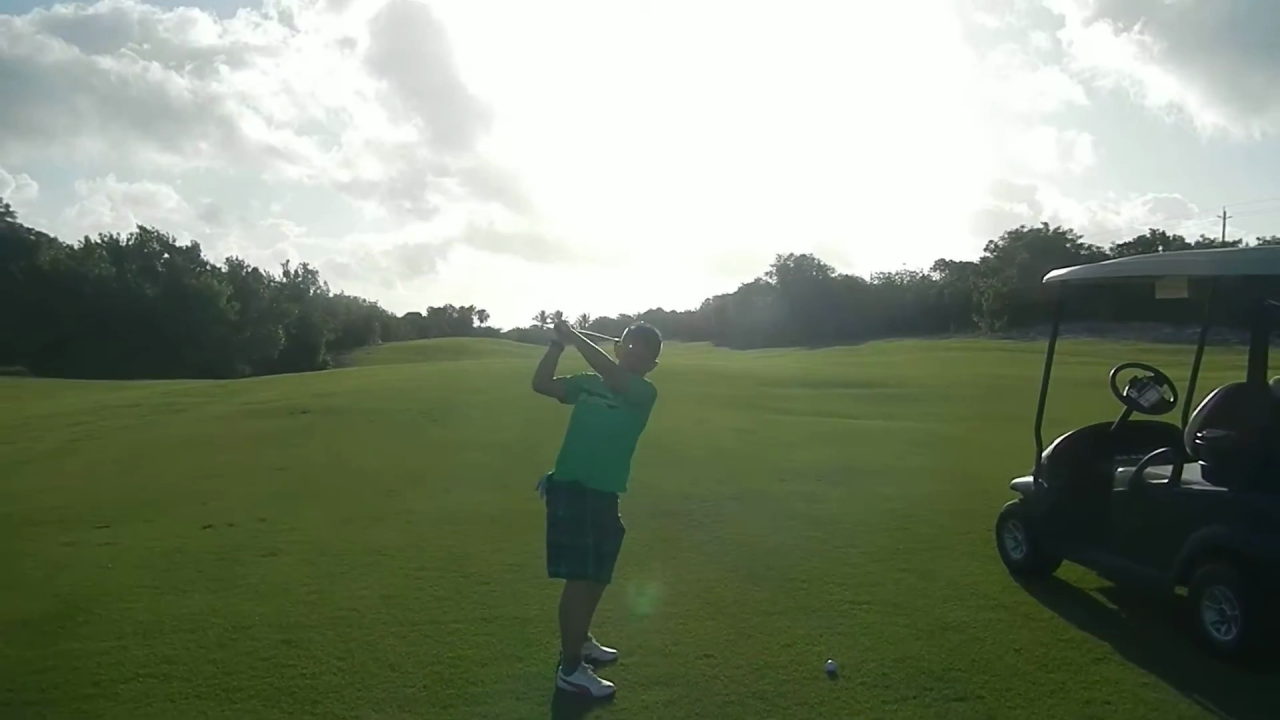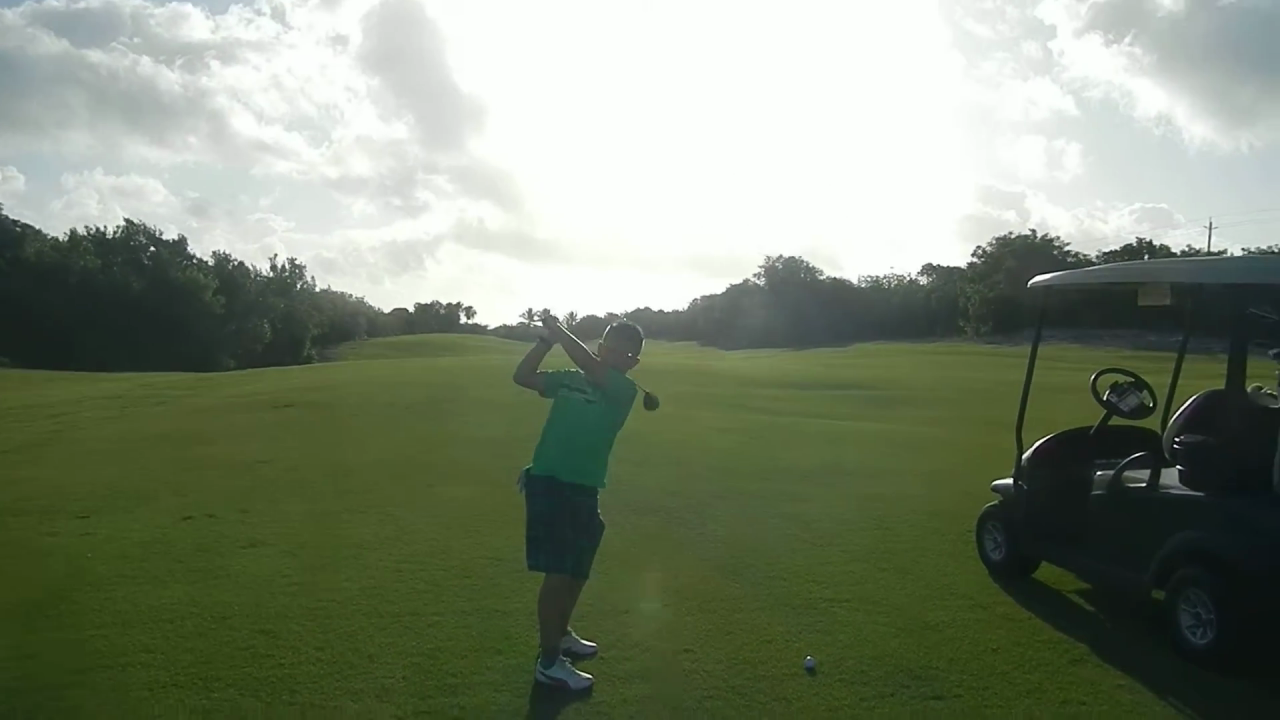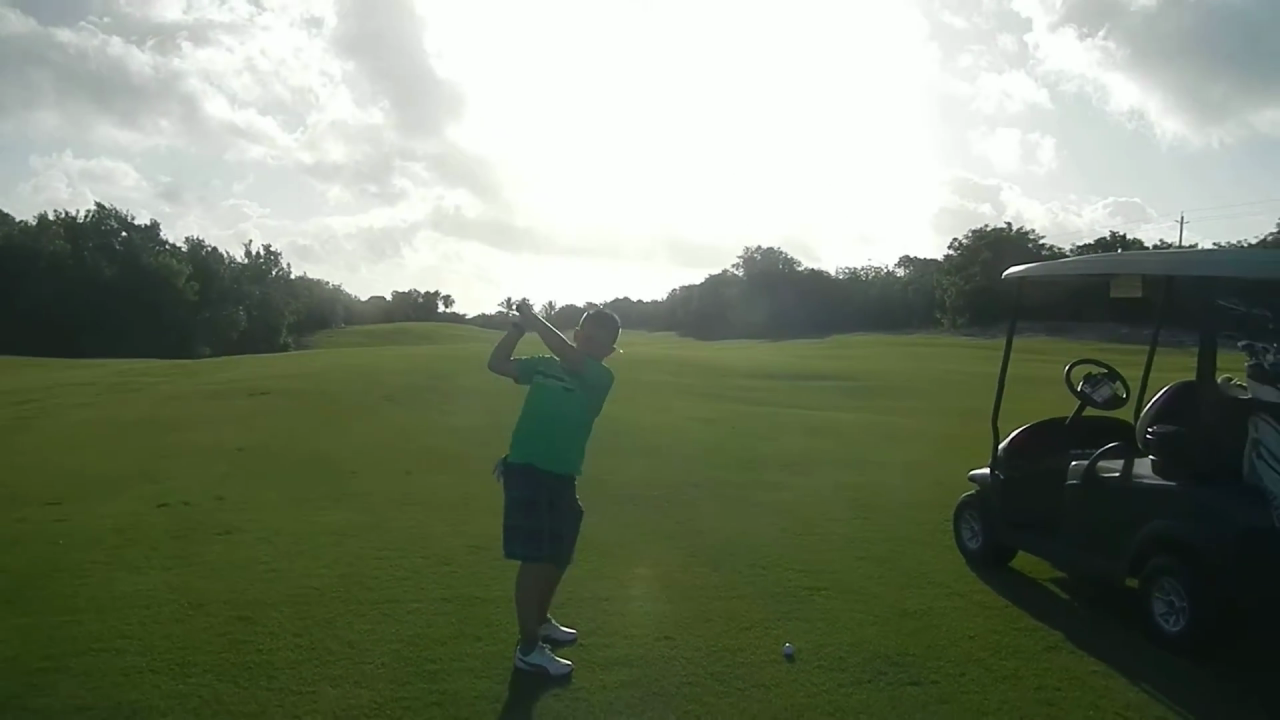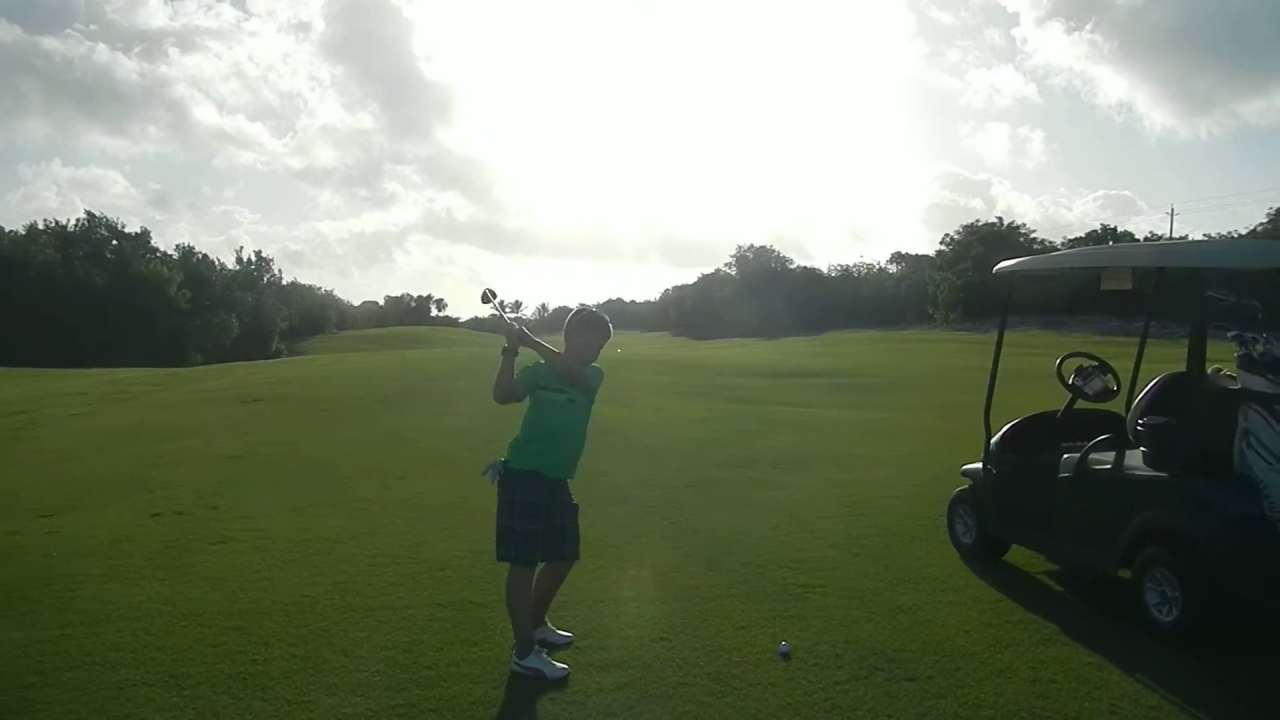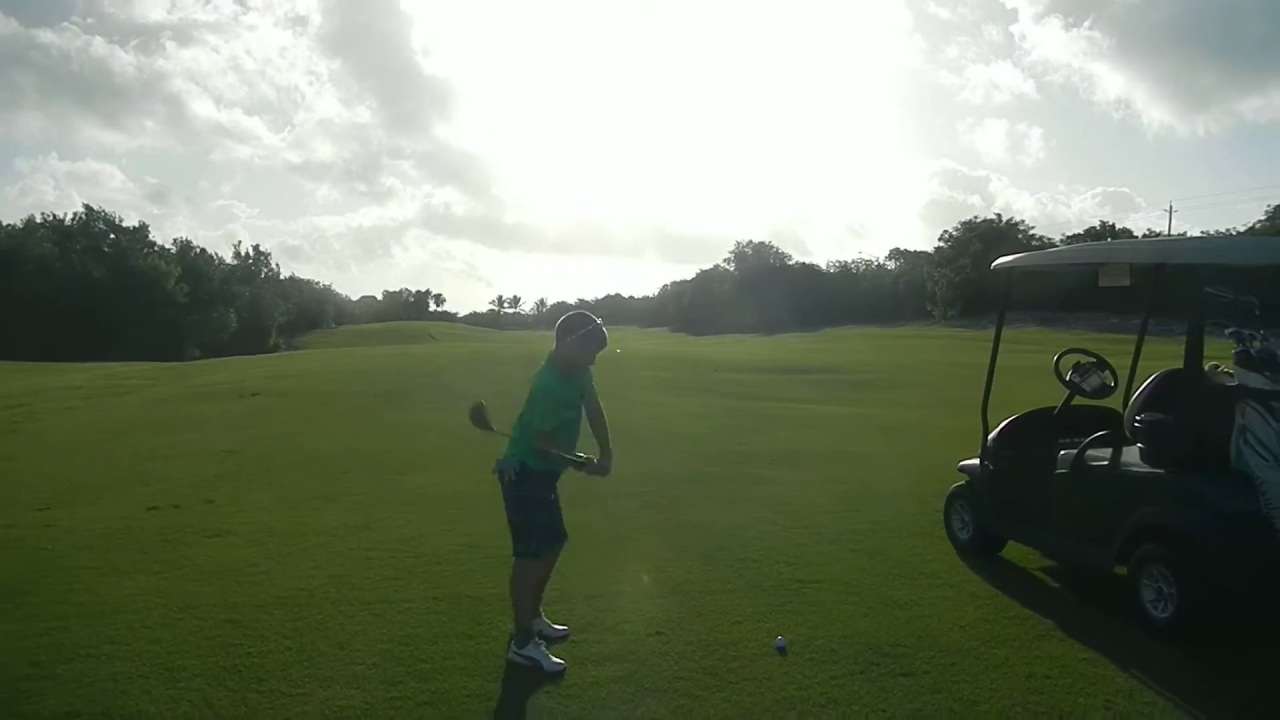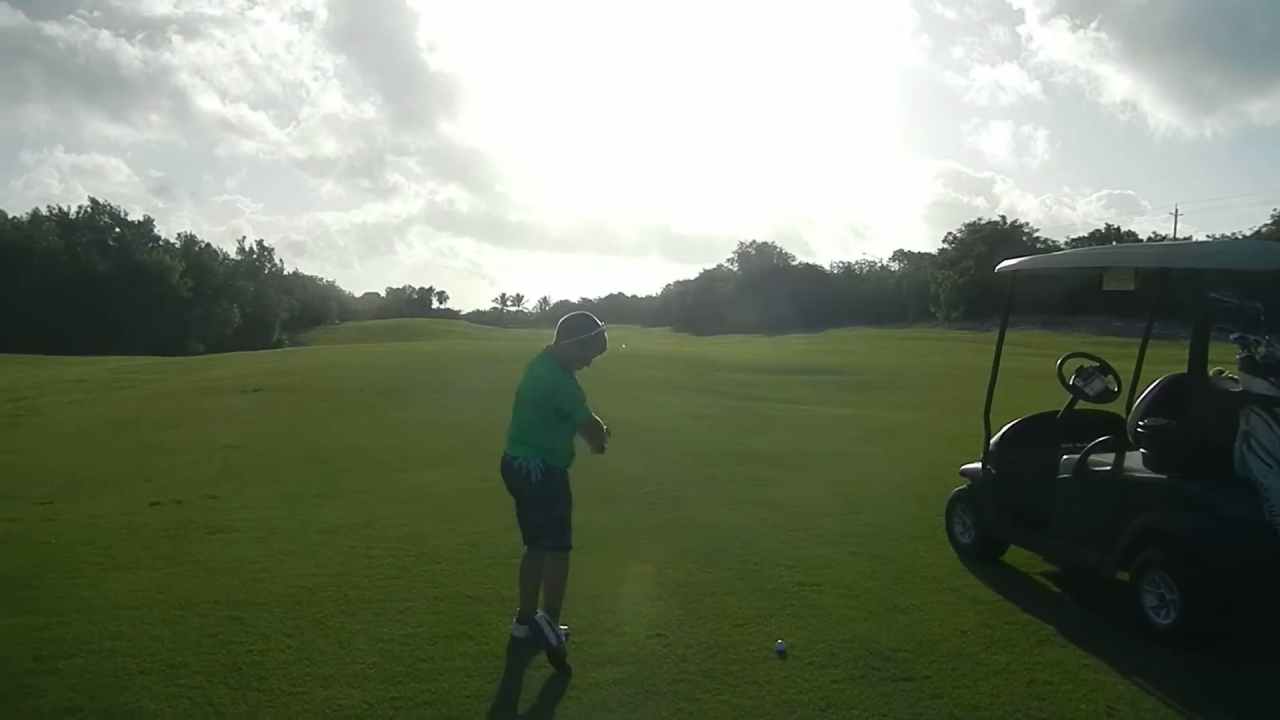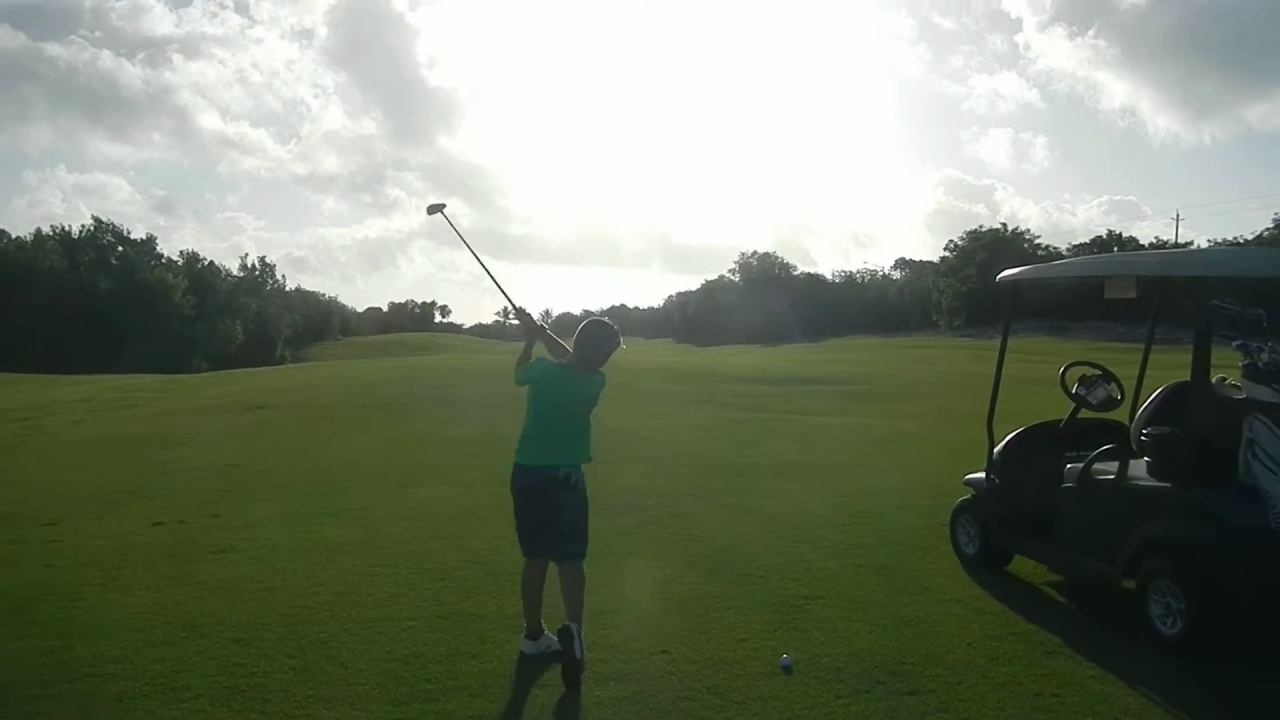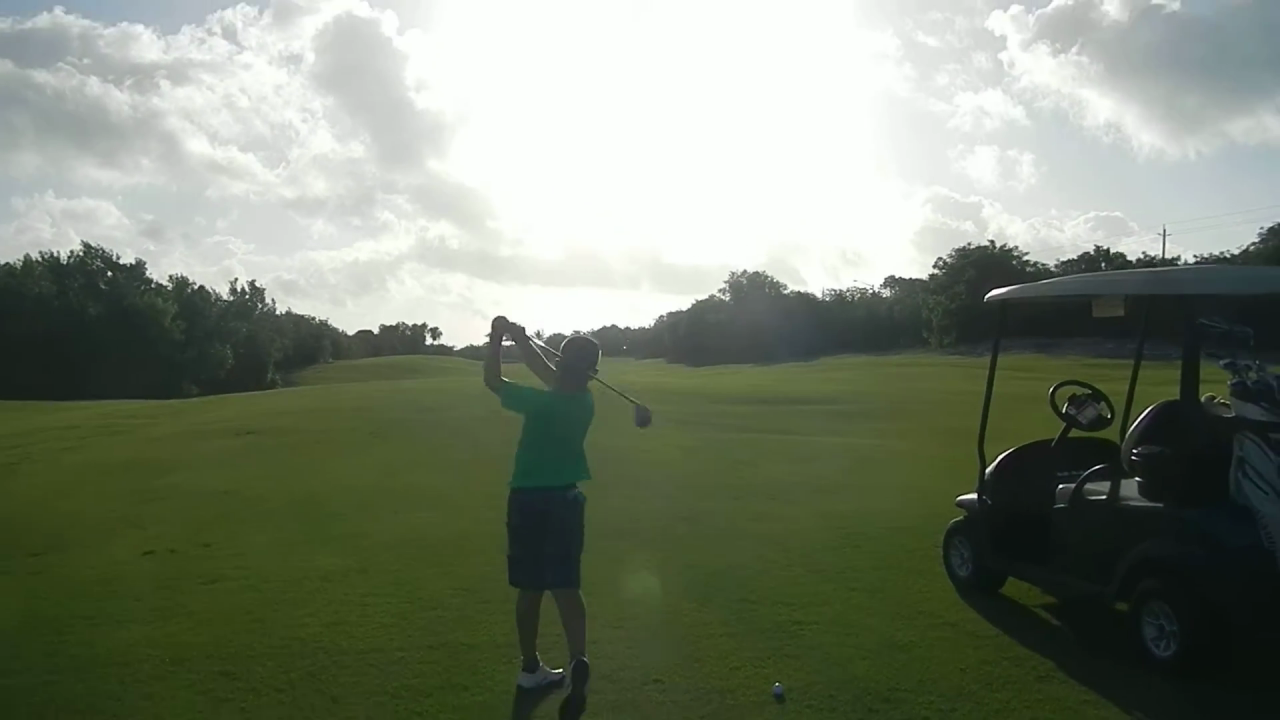
dt=0.2s
person 1, frame 1
left shoulder: (644, 393)
right shoulder: (587, 382)
left elbow: (610, 371)
right elbow: (541, 384)
left wrist: (573, 336)
right wrist: (559, 343)
left hip: (604, 493)
right hip: (569, 488)
left knee: (597, 576)
right knee: (579, 578)
left ankle: (580, 640)
right ankle: (570, 667)
person 1, frame 2
left shoulder: (624, 390)
right shoulder: (567, 378)
left elbow: (591, 366)
right elbow: (522, 376)
left wrist: (560, 332)
right wrist: (548, 340)
left hip: (583, 489)
right hip: (548, 483)
left knee: (576, 572)
right knee: (557, 572)
left ankle: (560, 634)
right ankle: (549, 661)
person 1, frame 3
left shoulder: (601, 378)
right shoulder: (543, 365)
left elbow: (570, 357)
right elbow: (496, 364)
left wrist: (535, 322)
right wrist: (519, 326)
left hip: (562, 478)
right hip: (525, 471)
left knee: (556, 558)
right knee: (533, 559)
left ankle: (540, 620)
right ankle: (529, 648)
person 1, frame 4
left shoulder: (593, 375)
right shoulder: (539, 372)
left elbow: (570, 370)
right elbow: (502, 395)
left wrist: (531, 342)
right wrist: (510, 352)
left hip: (555, 481)
right hip: (523, 477)
left knee: (563, 556)
right knee: (523, 562)
left ankle: (536, 623)
right ankle: (524, 652)
person 1, frame 5
left shoulder: (578, 374)
right shoulder: (548, 386)
left elbow: (595, 411)
right elbow: (542, 443)
left wrist: (606, 452)
right wrist: (578, 462)
left hip: (539, 472)
right hip: (525, 473)
left knee: (548, 547)
right knee: (532, 552)
left ankle: (530, 619)
right ankle: (523, 643)
person 1, frame 6
left shoulder: (543, 362)
right shoulder: (563, 385)
right elbow: (593, 433)
left wrist: (591, 429)
right wrist: (601, 435)
left hip: (520, 465)
right hip: (540, 470)
left knee: (537, 544)
right knee: (555, 546)
left ankle: (527, 617)
right ankle: (548, 621)
person 1, frame 7
left shoulder: (543, 373)
right shoulder: (594, 382)
left elbow: (521, 369)
left wrist: (530, 336)
right wrist: (538, 331)
left hip: (526, 474)
right hip: (563, 478)
left knee: (536, 558)
right knee: (569, 558)
left ankle: (534, 635)
right ankle: (572, 628)
person 1, frame 8
left shoulder: (544, 402)
right shoulder: (585, 401)
left elbow: (491, 380)
right elbow: (548, 373)
left wrist: (497, 337)
right wrist: (522, 339)
left hip: (526, 500)
right hip: (565, 500)
left knee: (529, 587)
right knee: (565, 585)
left ankle: (531, 667)
right ankle: (577, 659)
